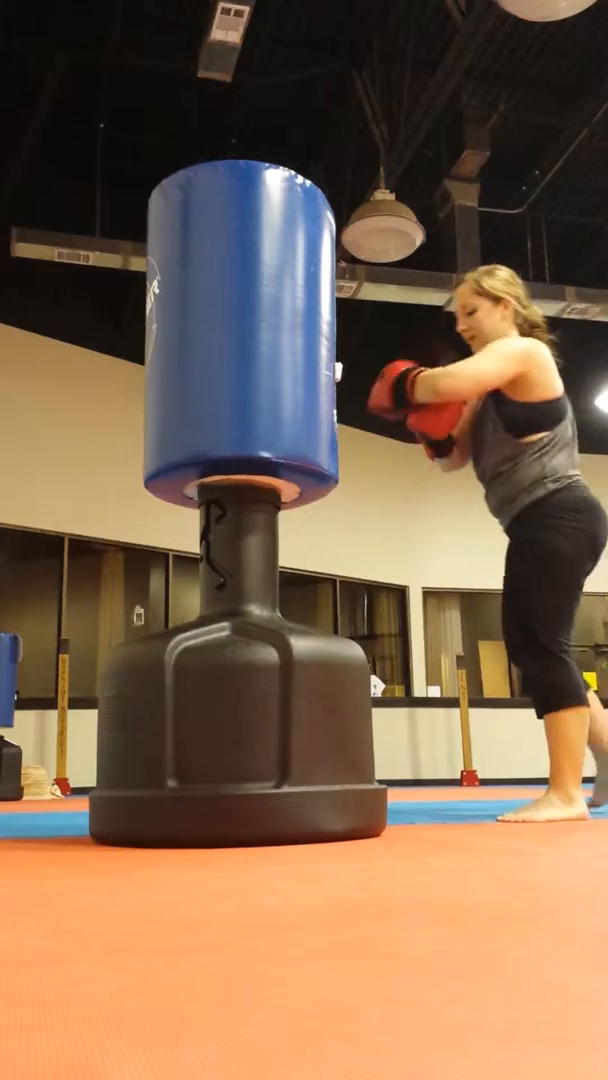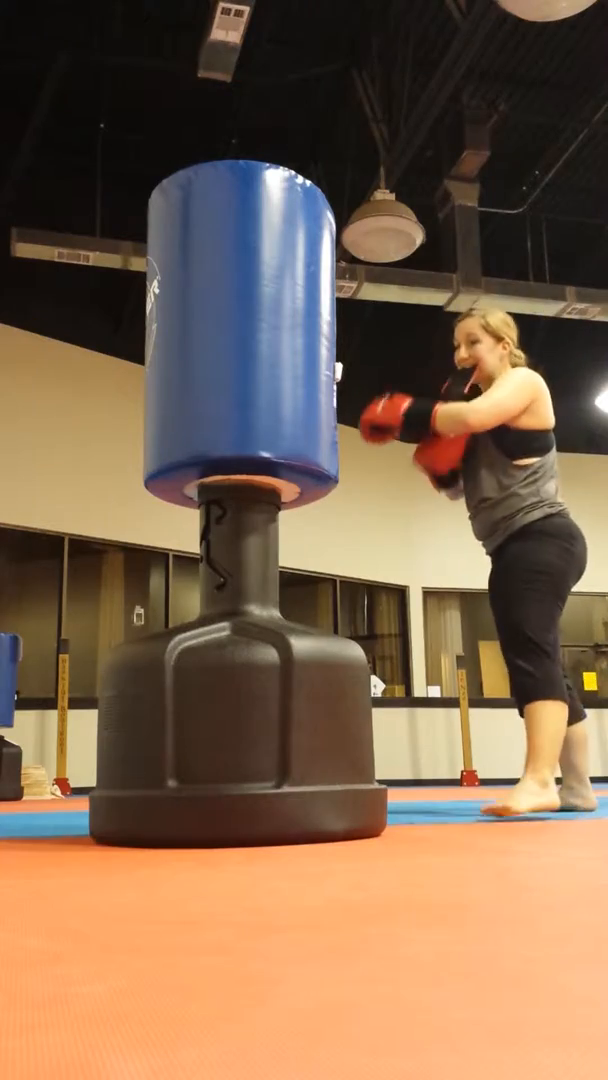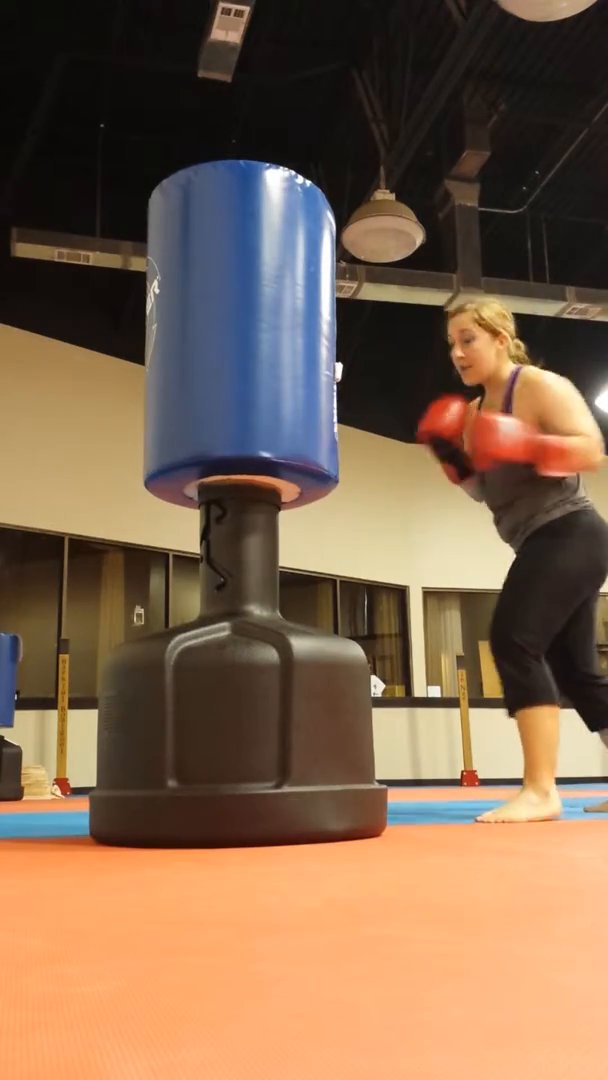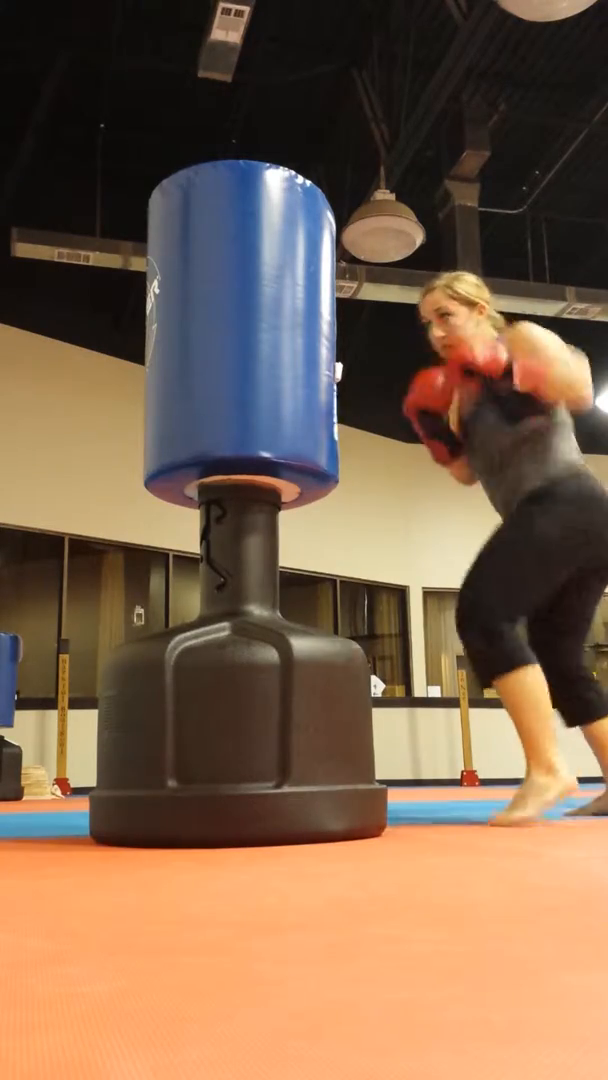
dt=0.7s
person 1, frame 1
left shoulder: (522, 351)
right shoulder: (490, 385)
left elbow: (445, 384)
right elbow: (454, 458)
left wrist: (401, 386)
right wrist: (430, 425)
left hip: (556, 520)
right hip: (544, 527)
left knee: (541, 647)
right knee: (532, 646)
person 1, frame 2
left shoulder: (524, 382)
right shoulder: (478, 421)
left elbow: (470, 416)
right elbow: (451, 483)
left wrist: (407, 415)
right wrist: (438, 459)
left hip: (542, 539)
right hip: (513, 548)
left knee: (529, 647)
right knee: (542, 661)
left ankle: (538, 780)
right ankle: (577, 786)
person 1, frame 3
left shoulder: (540, 385)
right shoulder: (475, 411)
right elbow: (480, 488)
left wrist: (529, 447)
right wrist: (449, 452)
right hip: (546, 547)
left knee: (514, 645)
left ankle: (540, 790)
person 1, frame 4
left shoulder: (523, 340)
right shoulder: (466, 390)
right elbow: (466, 471)
left wrist: (498, 366)
right wrist: (432, 423)
left hip: (563, 505)
left knee: (481, 615)
right knee: (558, 657)
left ankle: (546, 767)
